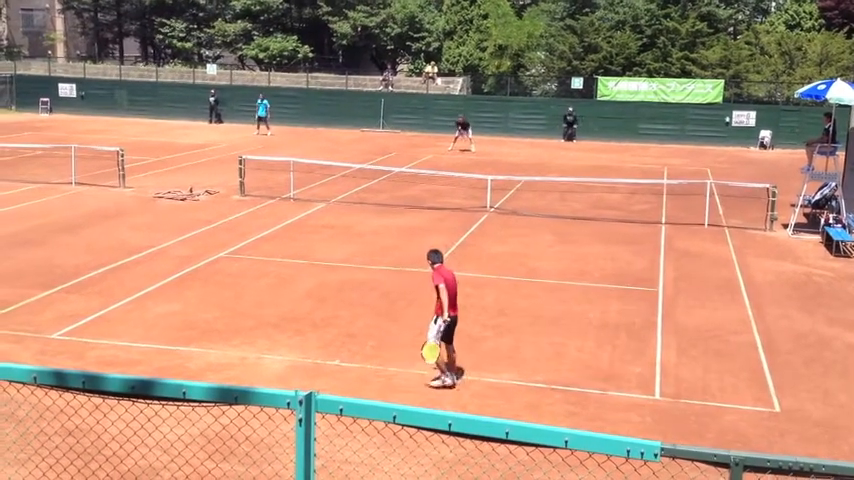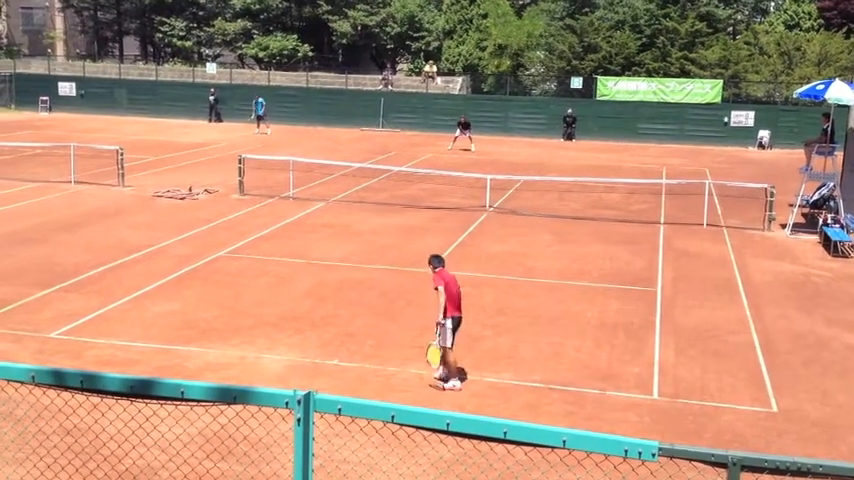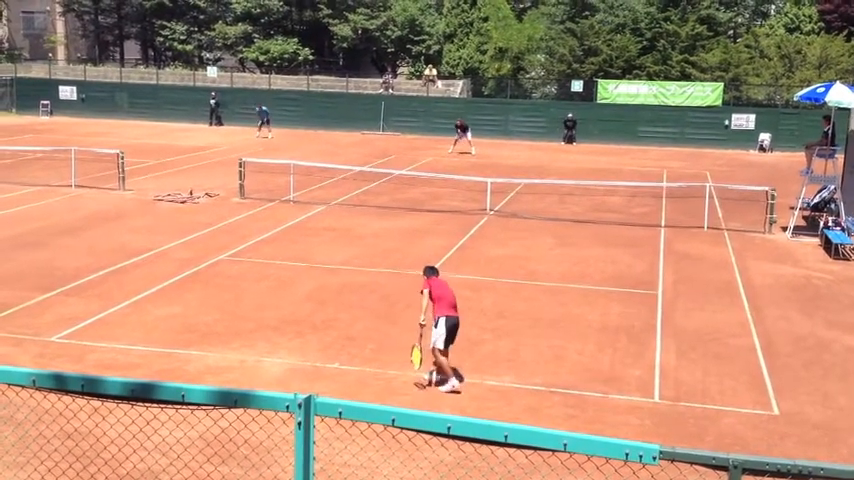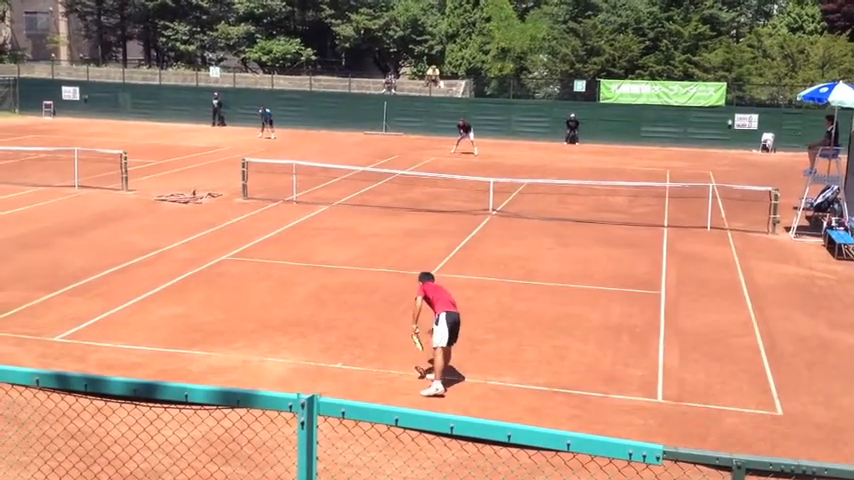
dt=0.4s
person 1, frame 1
left shoulder: (437, 273)
right shoulder: (450, 273)
left elbow: (443, 291)
left wrist: (445, 313)
left hip: (443, 316)
right hip: (453, 315)
right knee: (449, 345)
left ankle: (445, 377)
right ankle: (452, 375)
person 1, frame 2
left shoulder: (438, 276)
right shoulder: (451, 276)
left elbow: (441, 293)
left wrist: (440, 314)
left hip: (448, 317)
right hip: (457, 315)
left knee: (446, 348)
right knee: (444, 346)
left ankle: (454, 381)
right ankle: (443, 371)
person 1, frame 3
left shoulder: (427, 282)
right shoulder: (443, 283)
left elbow: (426, 296)
left wrist: (422, 315)
left hip: (443, 318)
right hip: (454, 318)
left knee: (437, 351)
right knee: (443, 350)
left ankle: (452, 381)
right ankle: (437, 375)
person 1, frame 4
left shoulder: (423, 287)
right shoulder: (438, 287)
left elbow: (418, 304)
left wrist: (415, 324)
right wrist: (435, 329)
left hip: (444, 315)
right hip: (455, 315)
left knee: (438, 350)
right knee: (447, 348)
left ankle: (437, 385)
right ankle: (437, 375)
